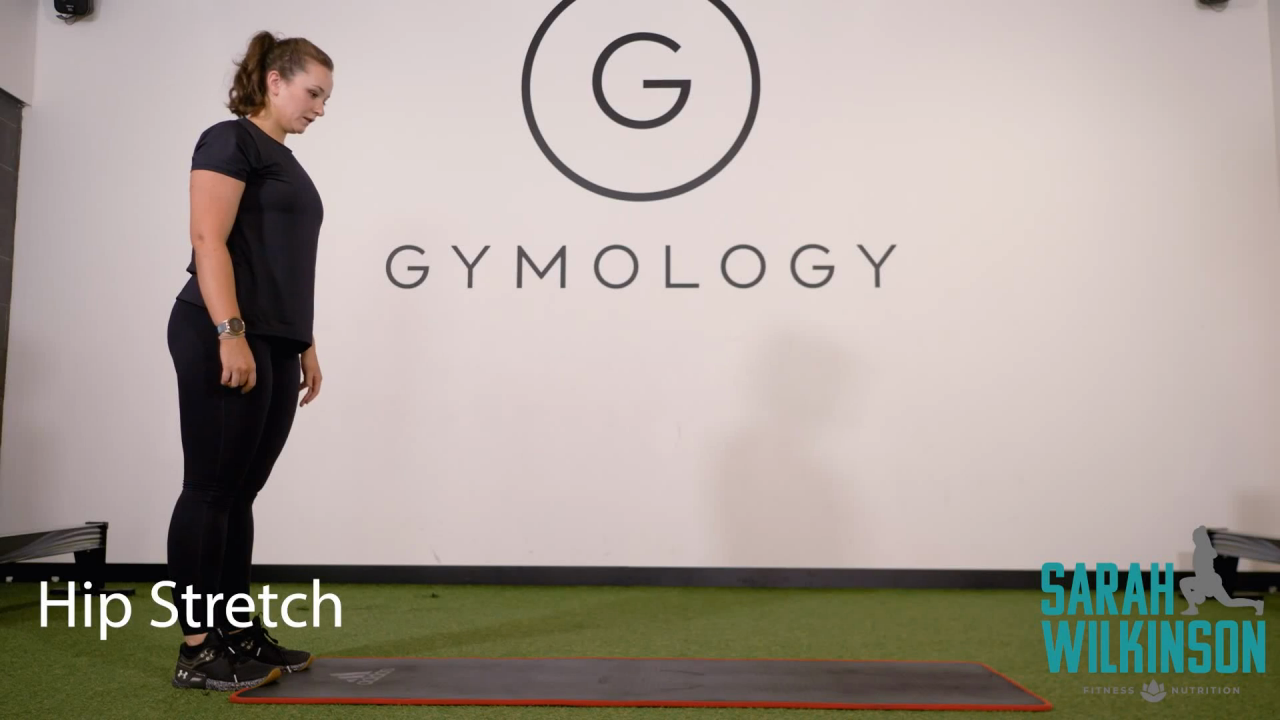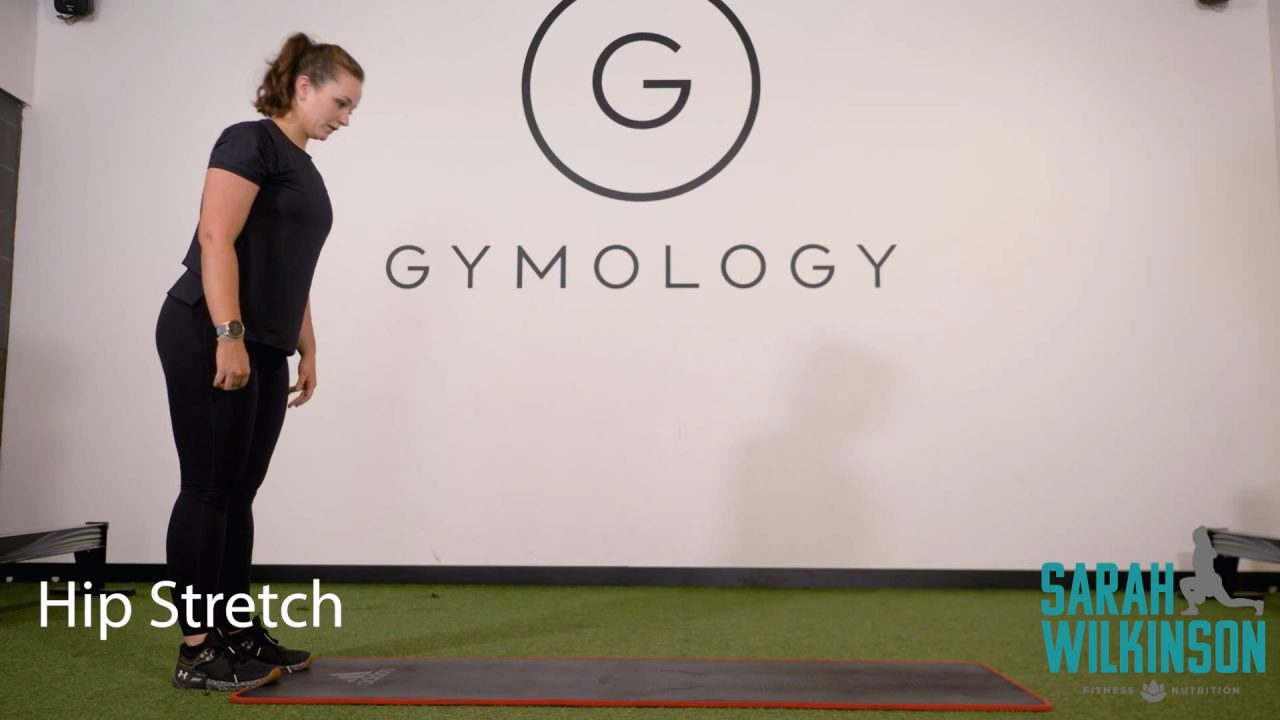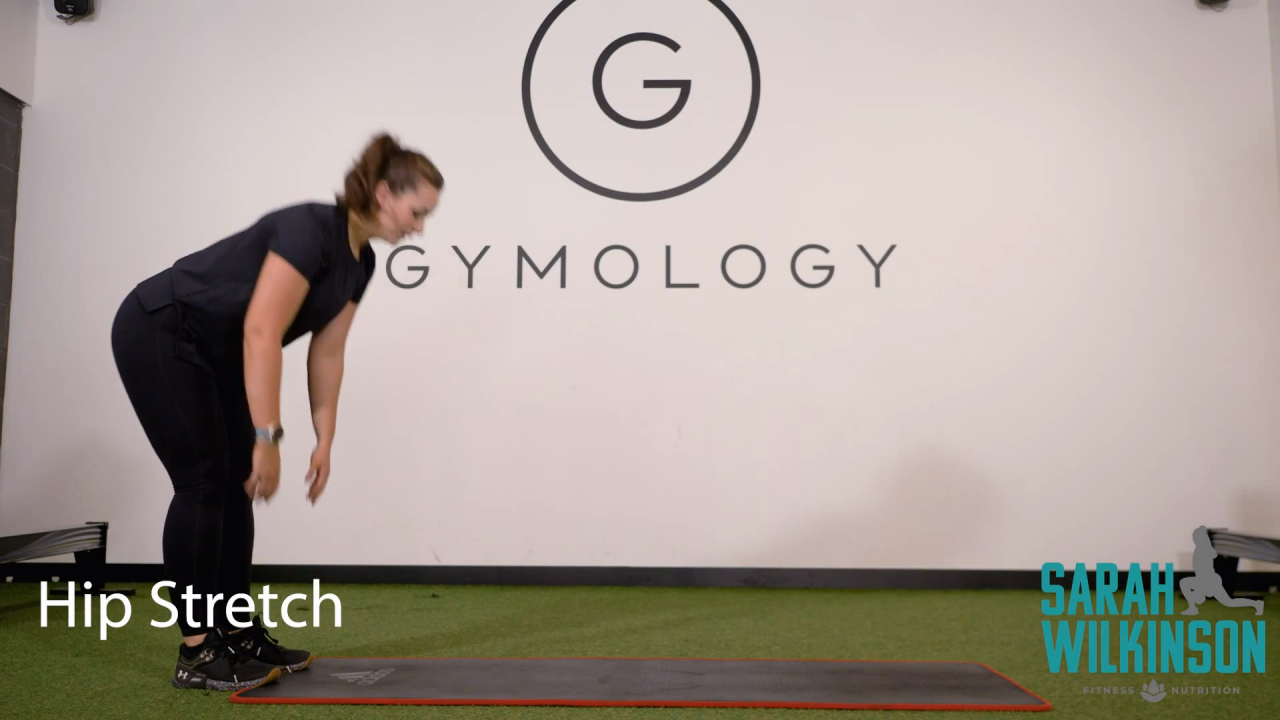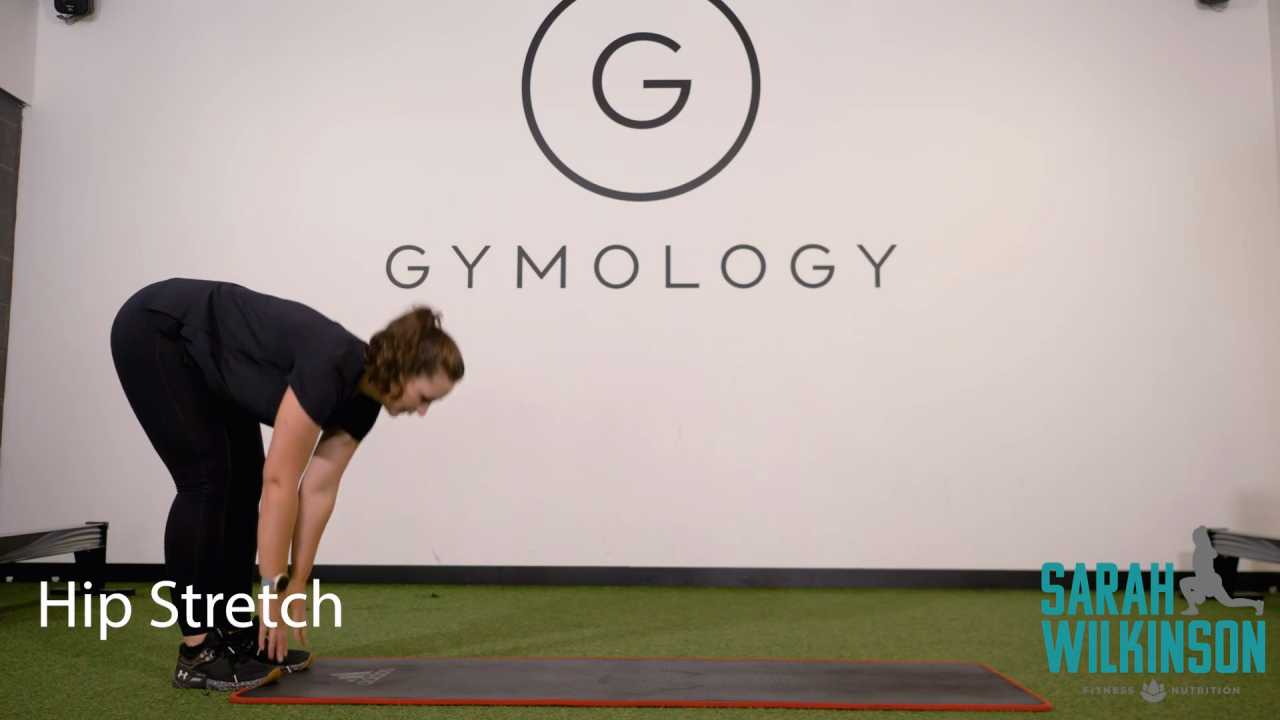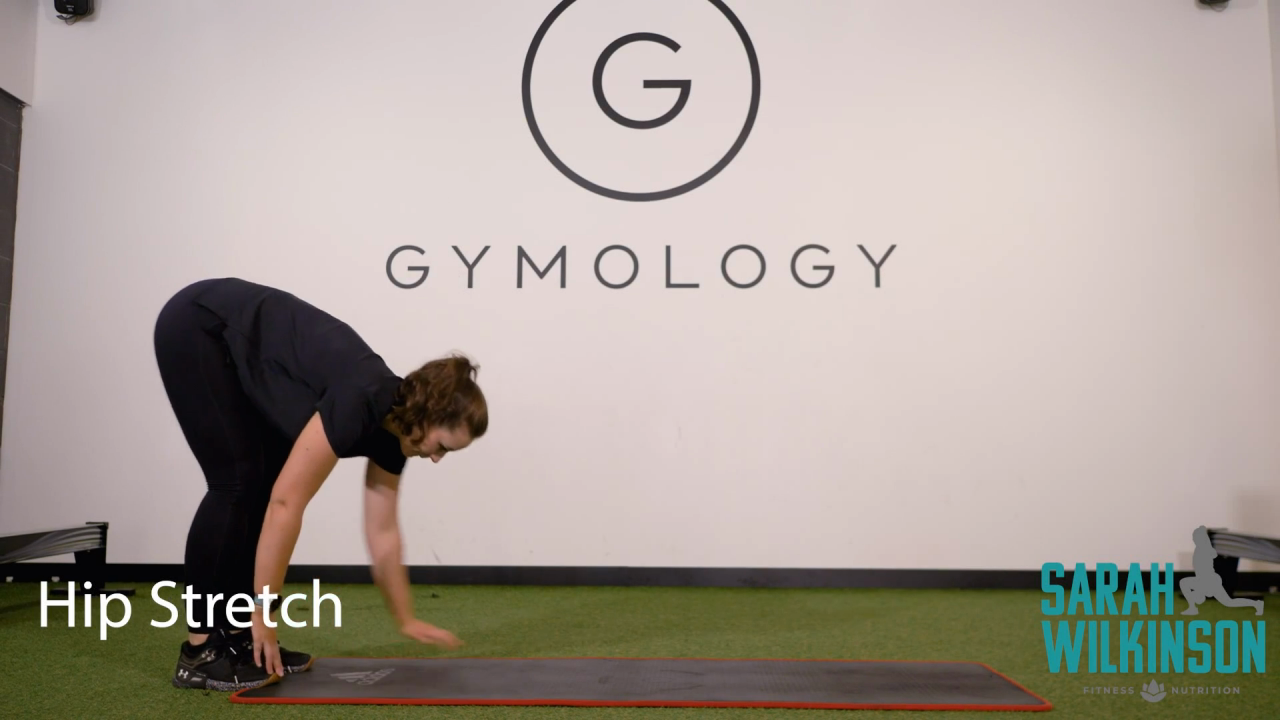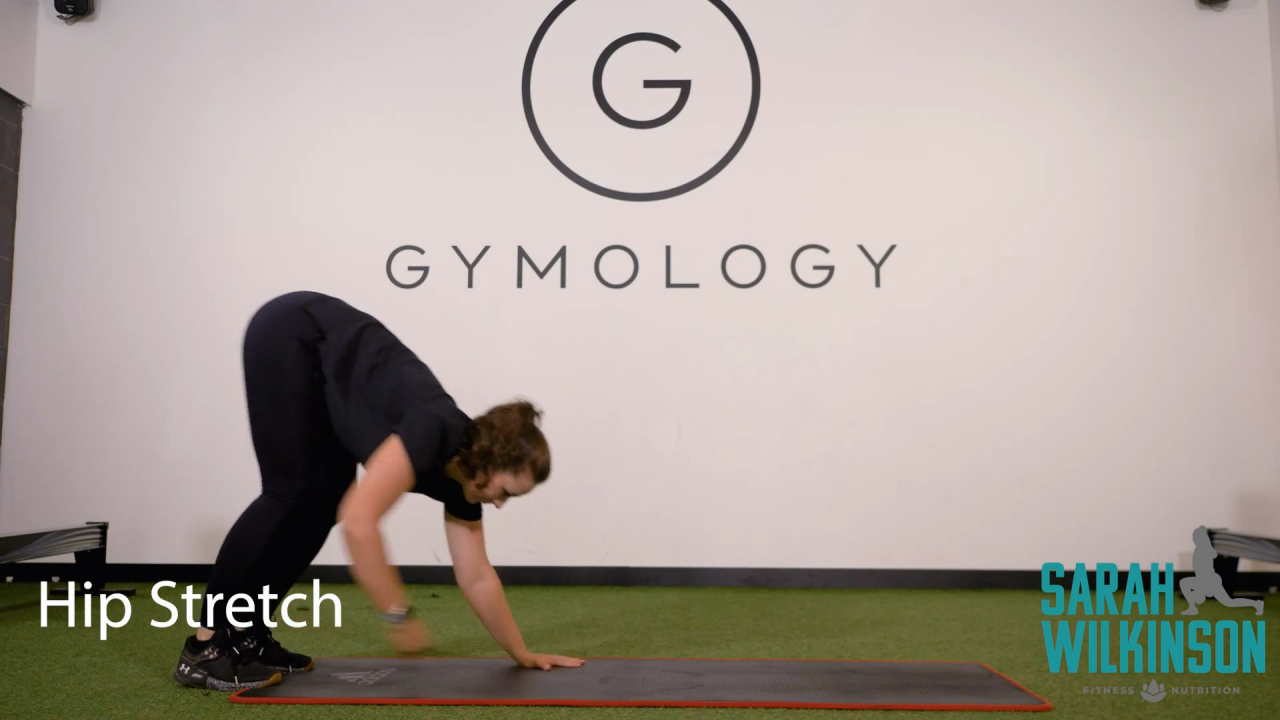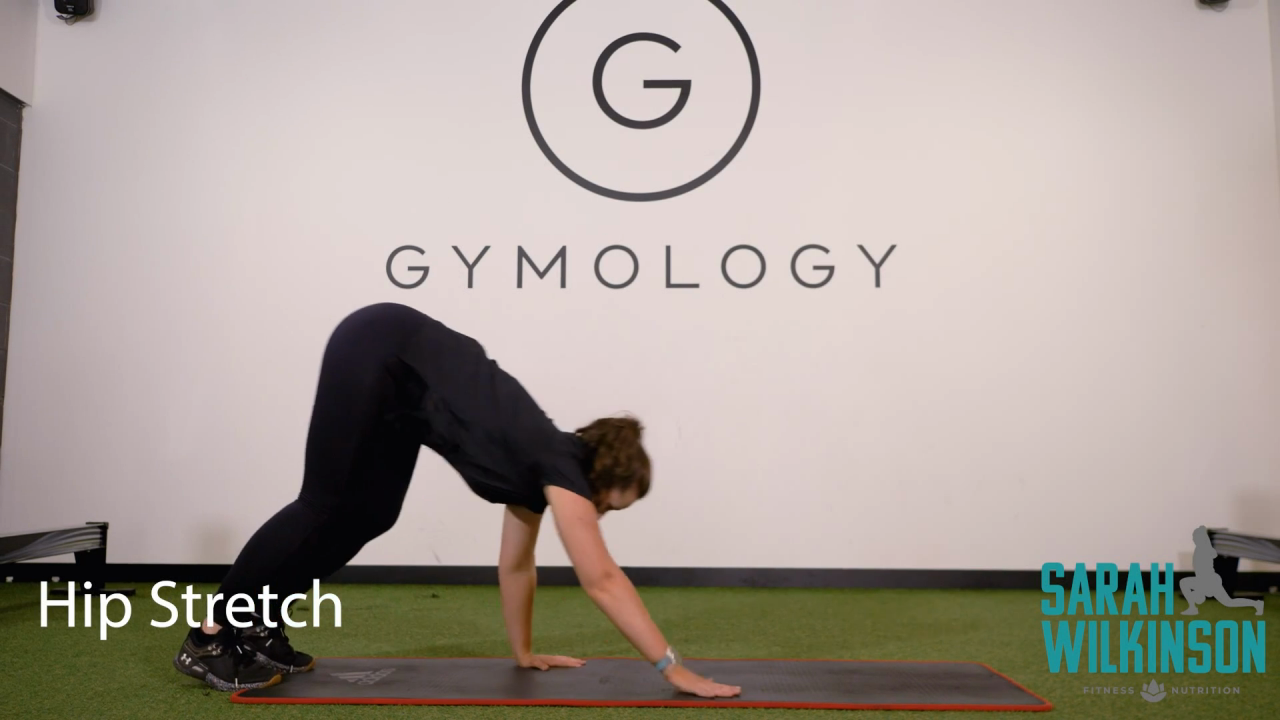
dt=0.4s
person 1, frame 1
left shoulder: (283, 161)
right shoulder: (230, 142)
right elbow: (209, 242)
left wrist: (305, 346)
right wrist: (230, 333)
left hip: (275, 346)
right hip: (227, 341)
left knee: (241, 492)
right knee: (211, 489)
left ankle: (236, 633)
right ankle: (196, 650)
person 1, frame 2
left shoulder: (305, 172)
right shoulder: (249, 142)
right elbow: (215, 239)
left wrist: (306, 352)
right wrist: (229, 336)
left hip: (258, 346)
right hip: (205, 335)
left knee: (239, 489)
right knee: (209, 486)
left ankle: (235, 634)
right ankle: (196, 648)
person 1, frame 3
left shoulder: (359, 260)
right shoulder: (312, 229)
left elbow: (327, 355)
right elbow: (259, 334)
left wrist: (324, 442)
right wrist: (267, 441)
left hip: (210, 351)
right hip: (157, 332)
left knee: (235, 485)
right knee: (201, 480)
left ankle: (235, 633)
right ankle: (197, 651)
person 1, frame 4
left shoulder: (365, 398)
right shoulder: (332, 370)
left elbow: (319, 489)
right elbow: (279, 482)
left wrist: (296, 588)
right wrist: (274, 590)
left hip: (202, 355)
right hip: (153, 329)
left knee: (243, 479)
right knee: (207, 478)
left ankle: (236, 633)
right ankle: (197, 650)
person 1, frame 5
left shoulder: (393, 426)
right shoulder: (360, 407)
left elbow: (383, 531)
right elbow: (287, 505)
left wrist: (406, 620)
right wrist: (262, 612)
left hip: (235, 358)
right hip: (198, 328)
left knee: (268, 482)
right knee: (235, 483)
left ankle: (244, 640)
right ankle: (204, 646)
person 1, frame 6
left shoulder: (460, 472)
right shoulder: (433, 435)
left elbow: (476, 576)
right elbow: (356, 519)
left wrist: (519, 652)
right wrist: (400, 617)
left hip: (332, 364)
right hip: (290, 336)
left knee: (325, 500)
right knee: (293, 493)
left ankle: (248, 634)
right ankle: (206, 646)
person 1, frame 7
left shoulder: (543, 470)
right shoulder: (567, 470)
left elbow: (516, 561)
right elbow: (601, 578)
left wrist: (523, 650)
right wrist: (672, 668)
left hip: (402, 372)
right hip: (376, 351)
left knee: (372, 515)
right knee: (328, 506)
left ankle: (258, 627)
right ankle: (208, 637)
